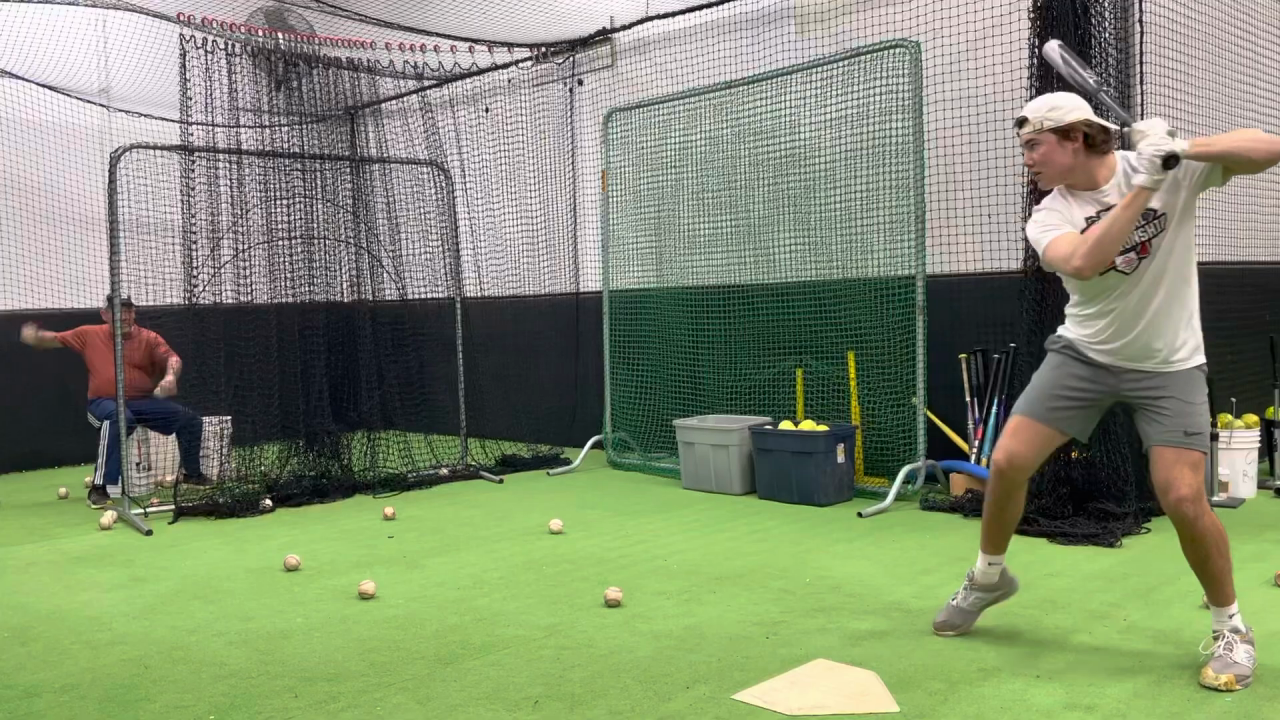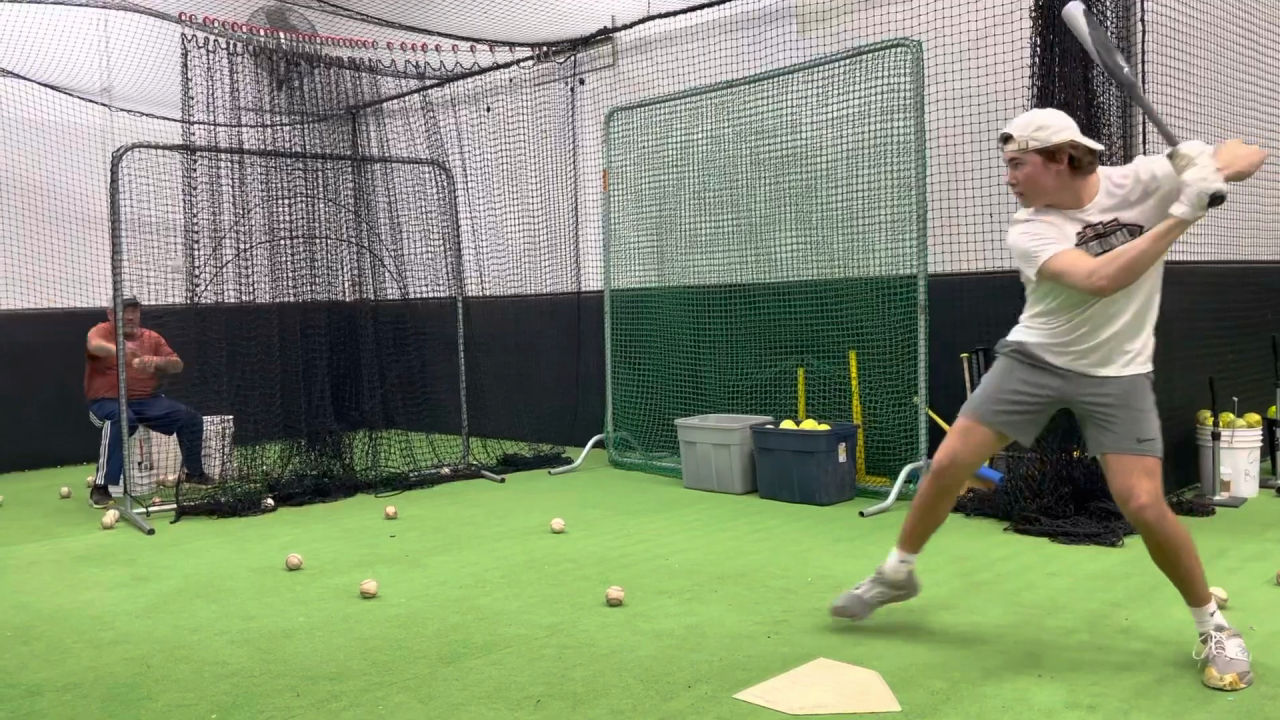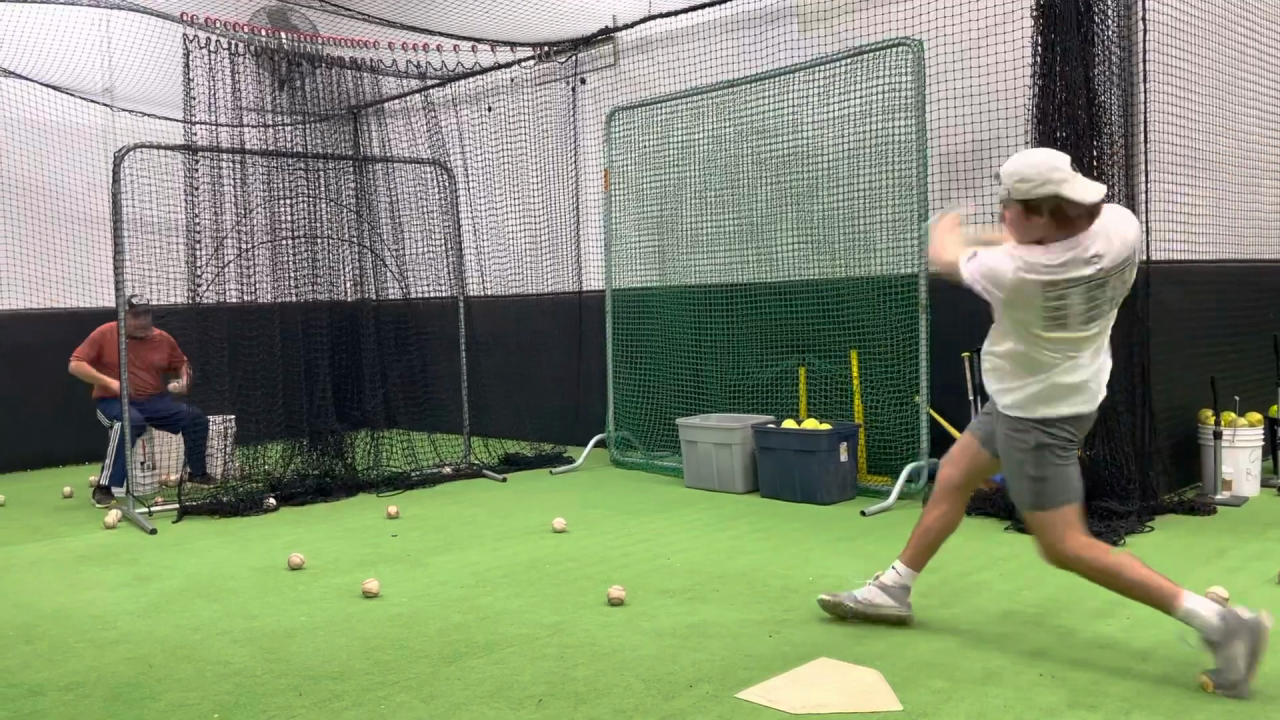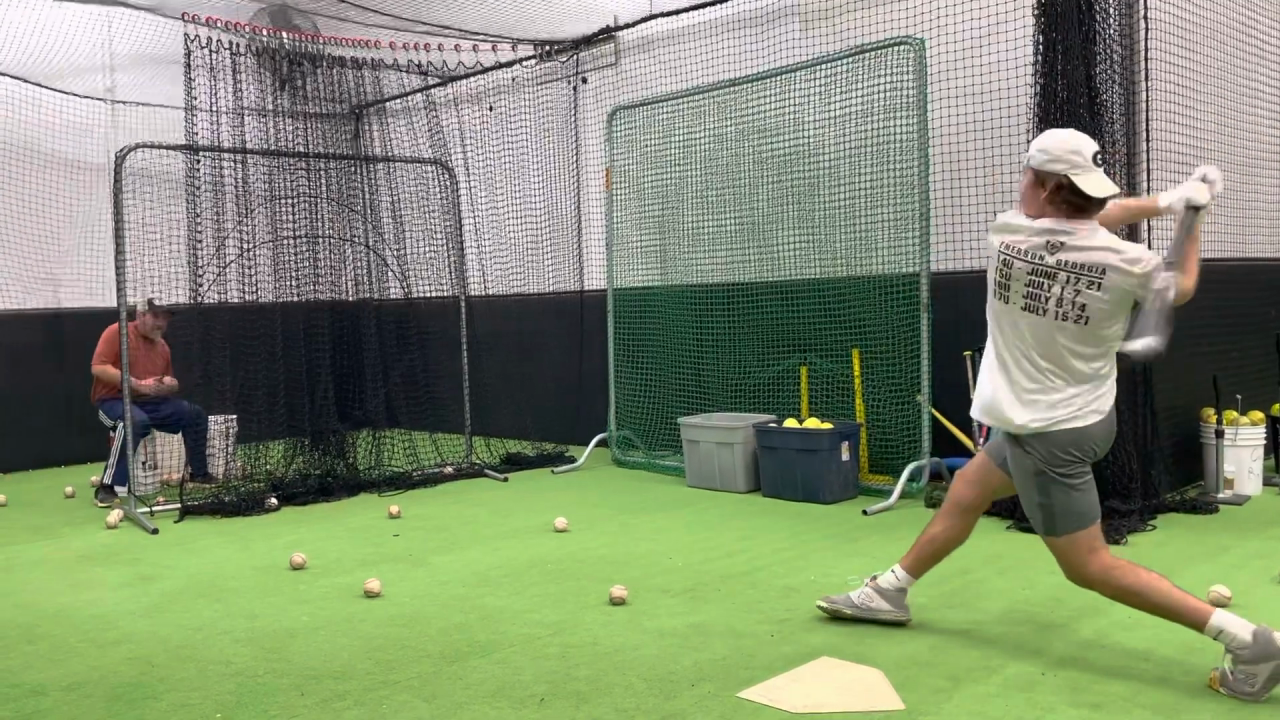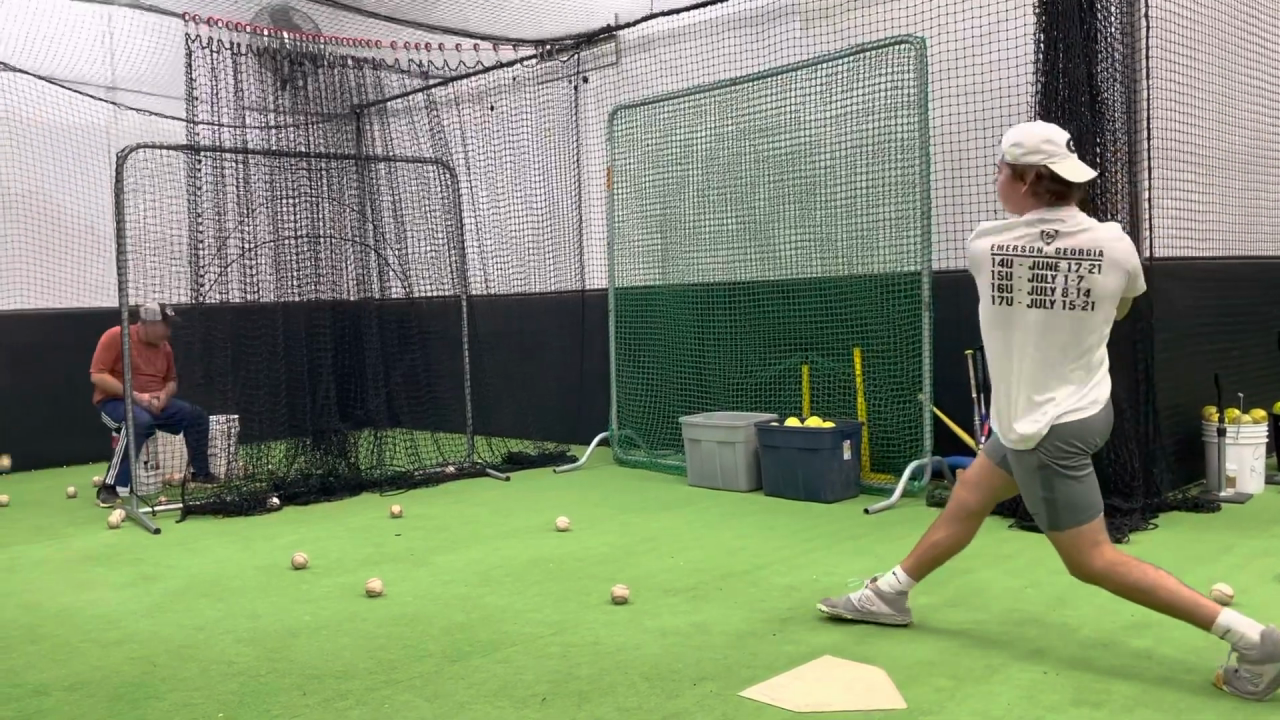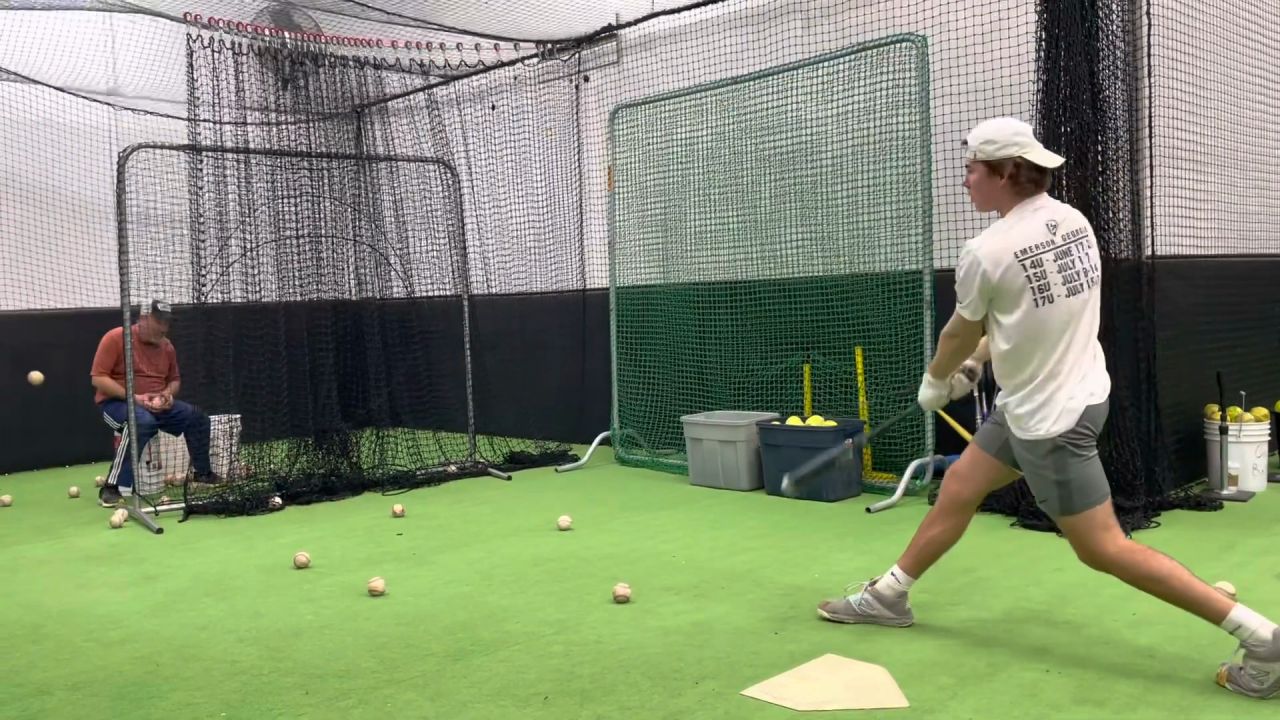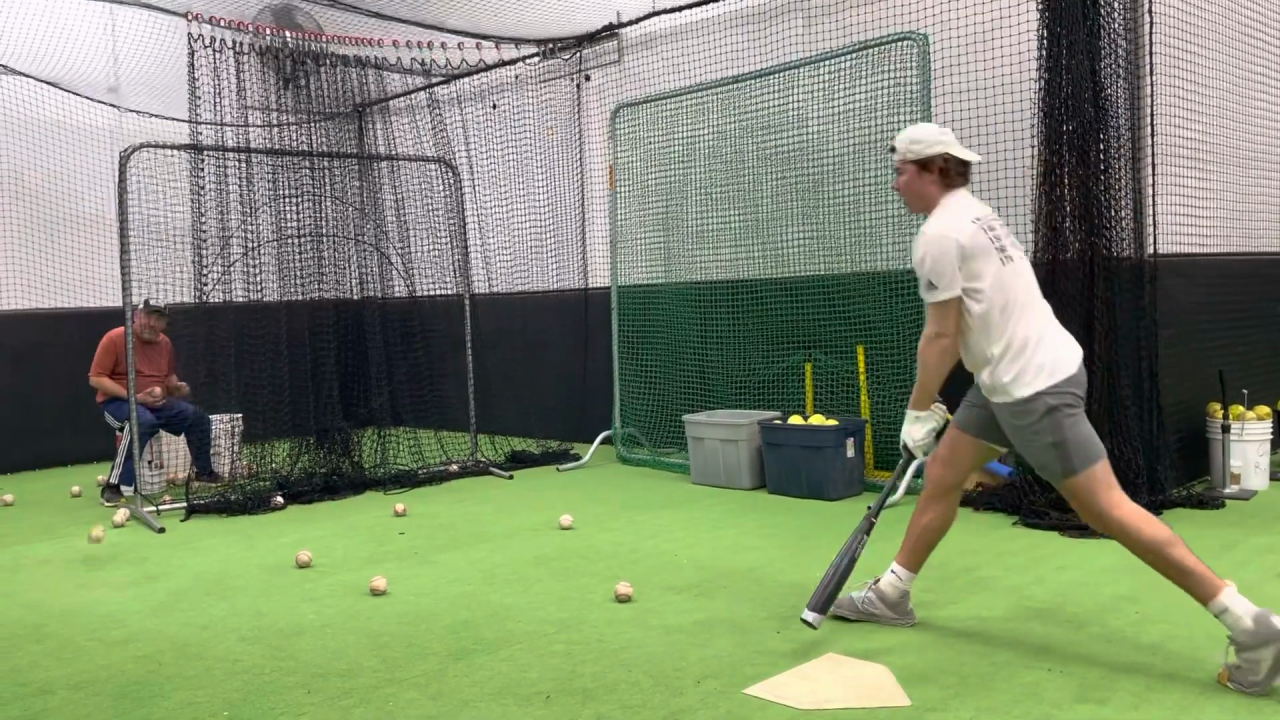
dt=0.4s
person 1, frame 1
left shoulder: (1171, 169)
right shoulder: (1048, 217)
right elbow: (1082, 262)
left wrist: (1183, 148)
right wrist: (1142, 186)
left hip: (1168, 362)
right hip: (1085, 354)
left knee: (1183, 499)
right knee: (1007, 462)
left ankle: (1231, 628)
right ankle: (989, 575)
person 1, frame 2
left shoulder: (1143, 181)
right shoulder: (1028, 231)
left elbow: (1250, 155)
right elbow: (1099, 280)
left wrist: (1210, 171)
right wrist: (1181, 214)
left hip: (1115, 371)
right hip: (1036, 358)
left knee: (1145, 505)
right knee: (949, 463)
left ankle: (1212, 625)
right ankle: (895, 574)
person 1, frame 3
left shoulder: (1017, 273)
right shoulder: (1121, 226)
left elbow: (946, 260)
left wrist: (948, 224)
left hip: (1035, 411)
right hip: (1049, 396)
left knee: (1065, 546)
right knee: (950, 477)
left ankle: (1222, 623)
right ankle: (891, 589)
person 1, frame 4
left shoulder: (1006, 233)
right shoulder: (1128, 263)
left elbow: (1090, 219)
right elbow: (1182, 288)
left wrist: (1166, 200)
right wrist: (1184, 207)
left hip: (1047, 431)
right hip: (1072, 418)
left knee: (1087, 566)
right knee: (963, 495)
right ankle: (887, 590)
person 1, frame 5
left shoulder: (985, 244)
right shoulder: (1114, 244)
left hip: (1047, 427)
right hip: (1075, 409)
left knee: (1091, 561)
right knee: (966, 499)
right ankle: (888, 594)
person 1, frame 6
left shoulder: (987, 252)
right shoulder: (1073, 221)
left elbow: (959, 336)
left wrist: (935, 379)
right wrist: (981, 355)
left hip: (1053, 415)
right hip: (1031, 404)
left knee: (1104, 549)
right knee: (957, 488)
right ankle: (888, 594)
person 1, frame 7
left shoulder: (937, 233)
right shoulder: (972, 215)
left elbow: (941, 336)
left wrist: (919, 411)
right wrist: (932, 405)
left hip: (1036, 385)
right hip: (1005, 381)
left knee: (1109, 510)
right knee: (941, 474)
right ankle: (891, 593)
person 2, frame 1
left shoulder: (148, 338)
right shoulder: (89, 334)
left elbow: (173, 359)
right elbow: (53, 340)
left wrist: (171, 377)
right wrist: (34, 336)
left hip: (144, 401)
right hip: (105, 402)
left knee: (189, 419)
right knee: (118, 418)
left ankle: (192, 474)
right ankle: (100, 487)
person 2, frame 2
left shoulder: (151, 338)
right shoulder: (102, 332)
left elbow: (177, 365)
right elbow: (94, 345)
left wrist: (156, 361)
right wrist: (120, 351)
left hip: (147, 401)
right hip: (107, 403)
left knee: (190, 418)
right knee: (120, 420)
left ankle: (194, 474)
right ankle: (102, 487)
person 2, frame 3
left shoulder: (163, 339)
right shoulder: (105, 334)
left elbow: (182, 364)
right elbow: (75, 365)
left wrist: (183, 381)
right wrist: (108, 382)
left hip: (154, 401)
right hip: (114, 401)
left knee: (195, 418)
right knee: (132, 421)
left ankle: (197, 473)
right ankle: (105, 487)
person 2, frame 4
left shoulder: (162, 346)
right shoulder: (117, 332)
left elbow: (169, 384)
right elbow: (98, 368)
left wrist: (171, 385)
right wrist: (138, 384)
left hip: (152, 402)
right hip: (113, 400)
left knee: (195, 415)
right knee: (136, 422)
left ankle: (199, 473)
right ankle: (108, 487)
person 2, frame 5
left shoulder: (164, 347)
right shoulder: (115, 337)
left elbow: (171, 381)
right elbow: (97, 376)
left wrist: (163, 395)
right wrist: (135, 396)
left hip: (153, 403)
right hip: (115, 401)
left knee: (196, 416)
right knee: (140, 422)
left ankle: (201, 473)
right ankle: (110, 487)
person 2, frame 6
left shoulder: (166, 346)
right shoulder: (115, 338)
left elbow: (174, 379)
right elbow: (98, 379)
left wrist: (168, 394)
right wrist: (135, 398)
left hip: (156, 403)
right hip: (117, 401)
left knee: (197, 417)
right knee: (143, 422)
left ankle: (203, 473)
right ankle: (113, 487)
person 2, frame 7
left shoulder: (165, 343)
right shoulder: (115, 339)
left elbow: (169, 375)
right elbow: (96, 379)
left wrist: (176, 387)
right wrist: (135, 397)
left hip: (157, 402)
right hip: (118, 401)
left knee: (198, 418)
right knee: (143, 421)
left ankle: (203, 472)
right ankle: (114, 486)
